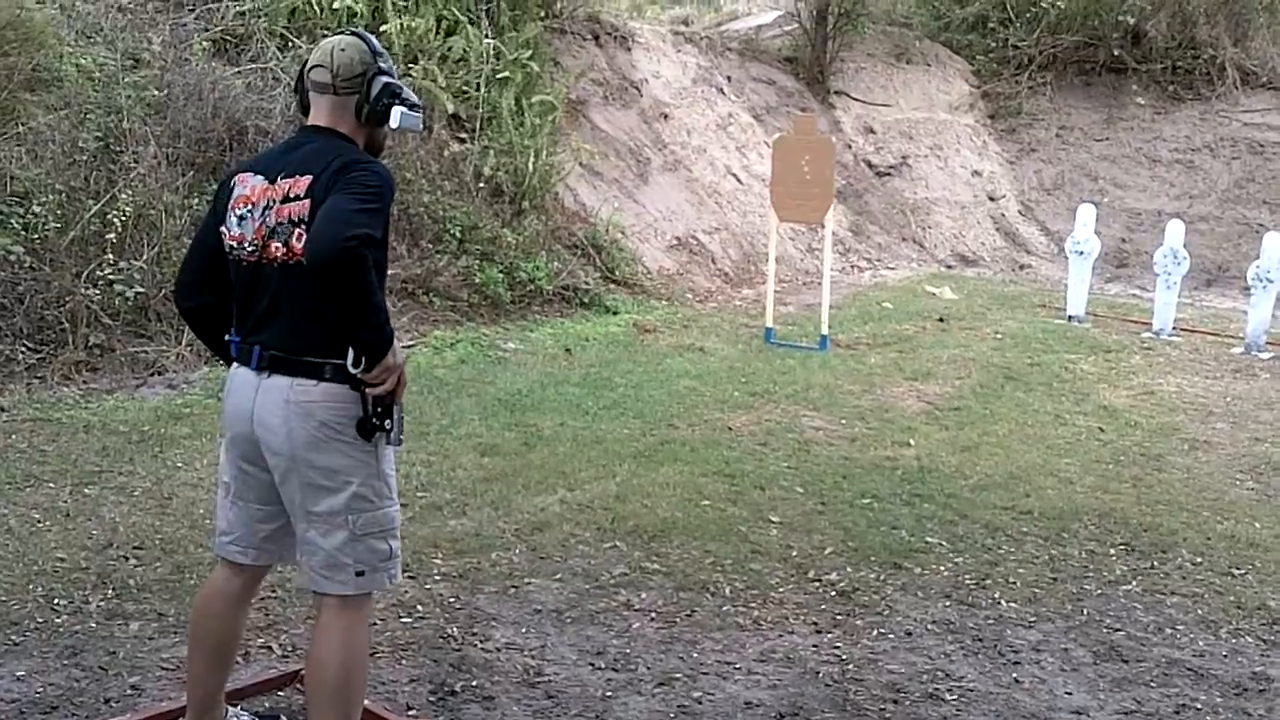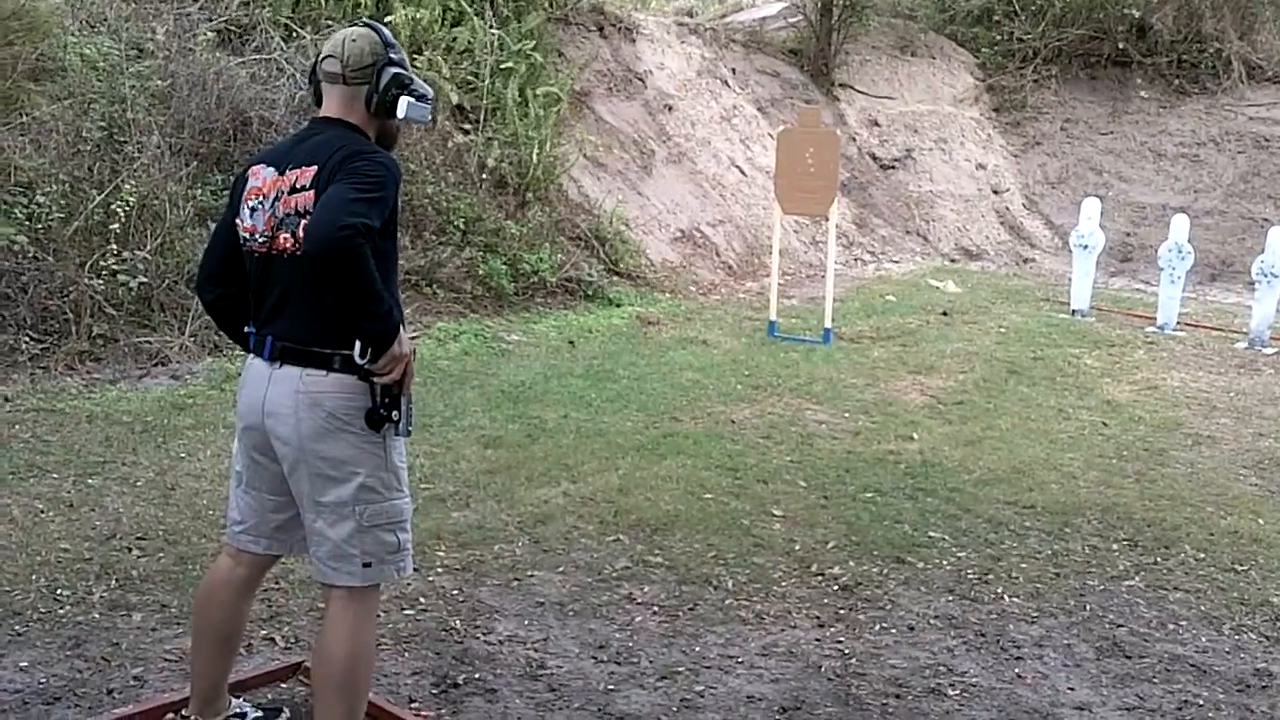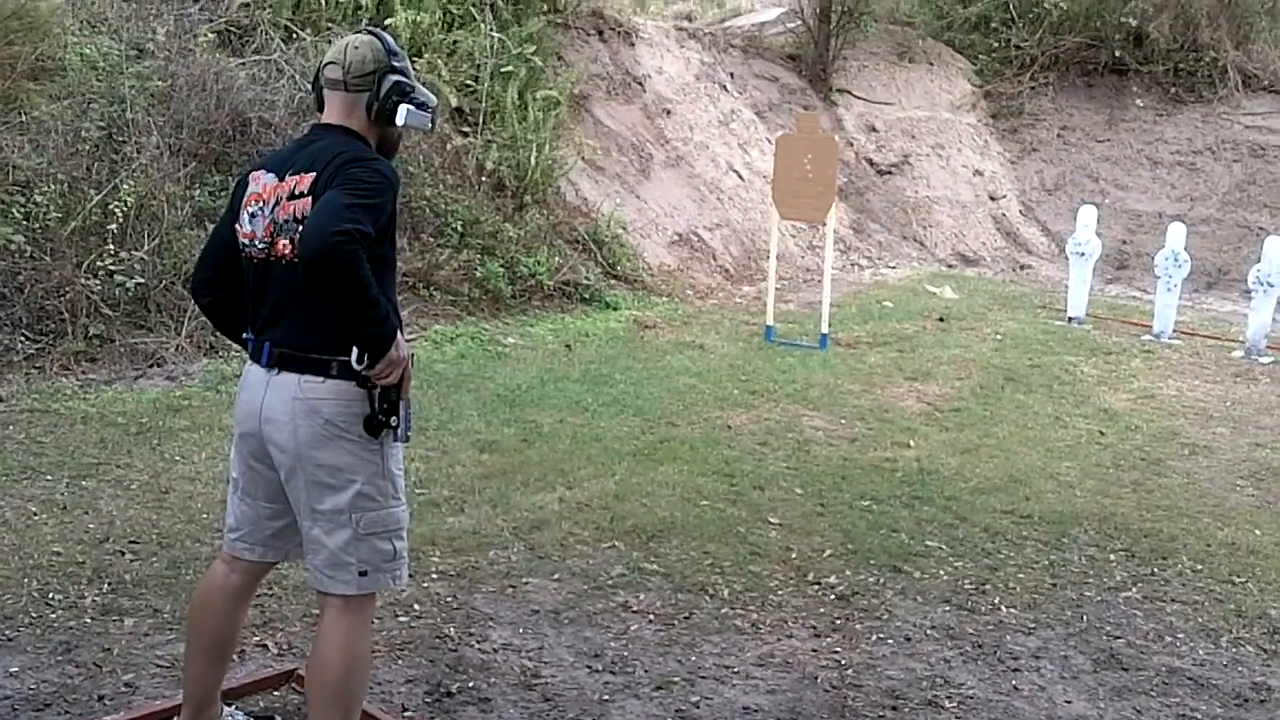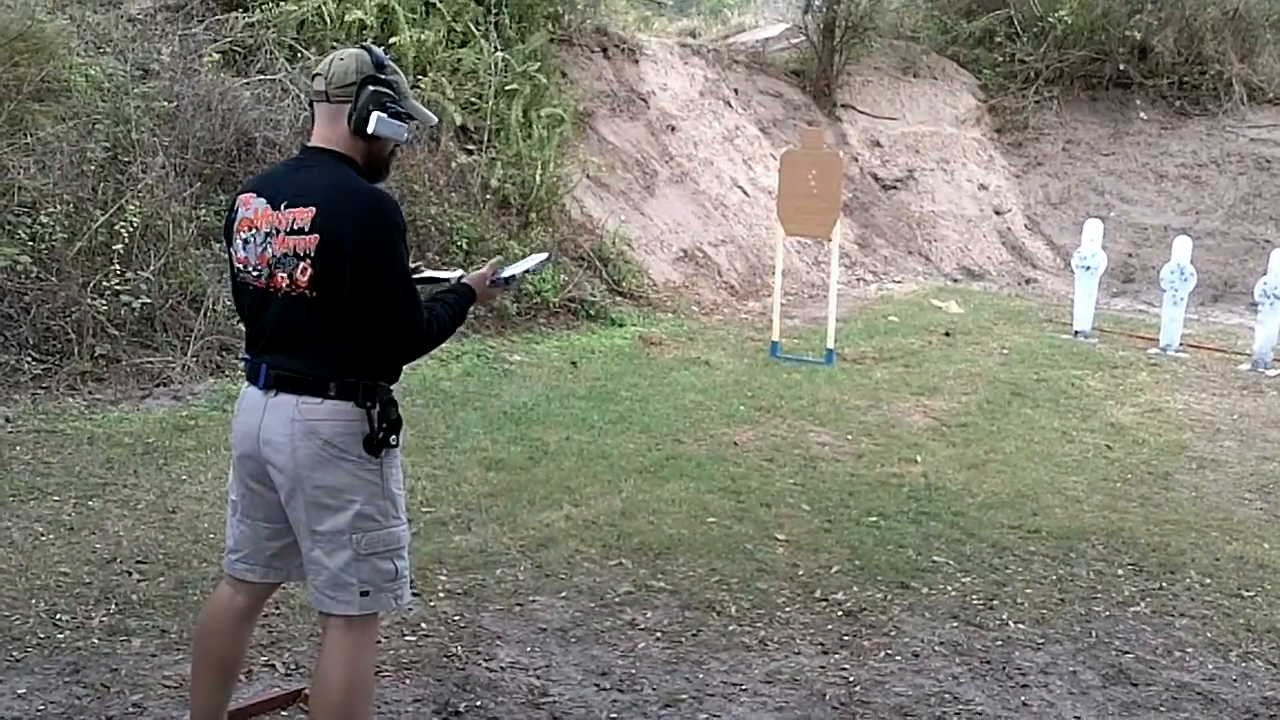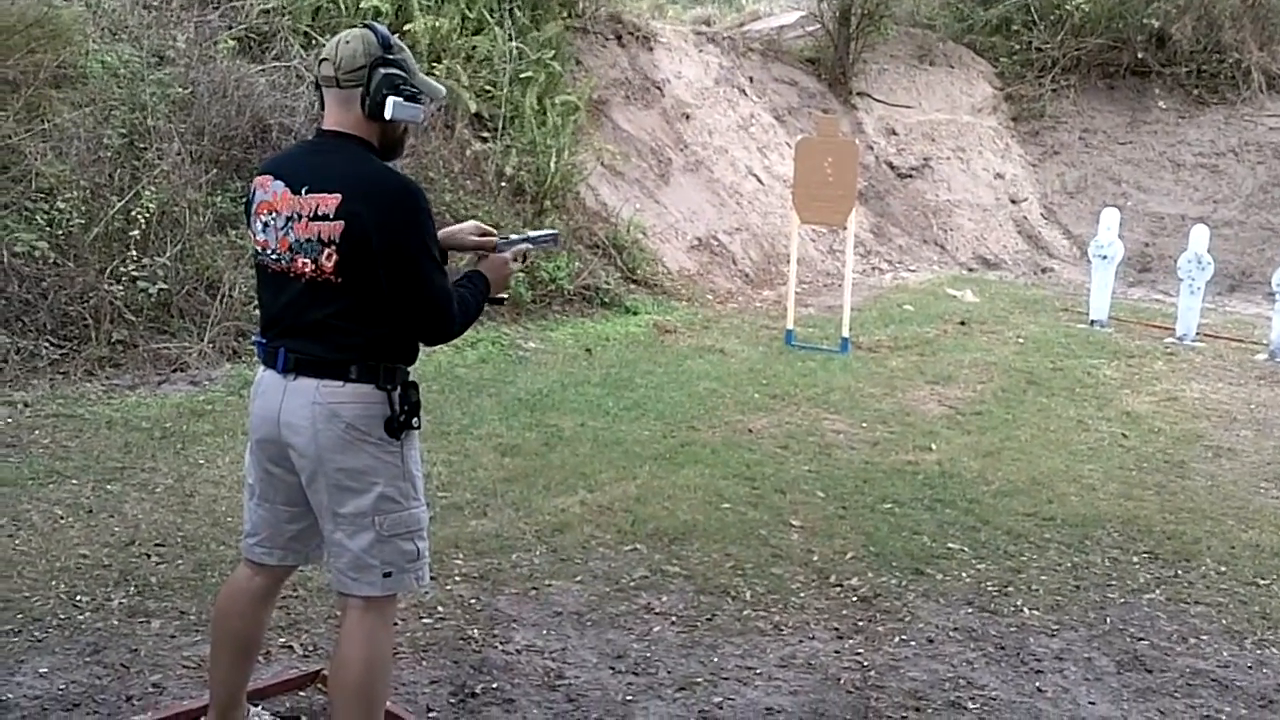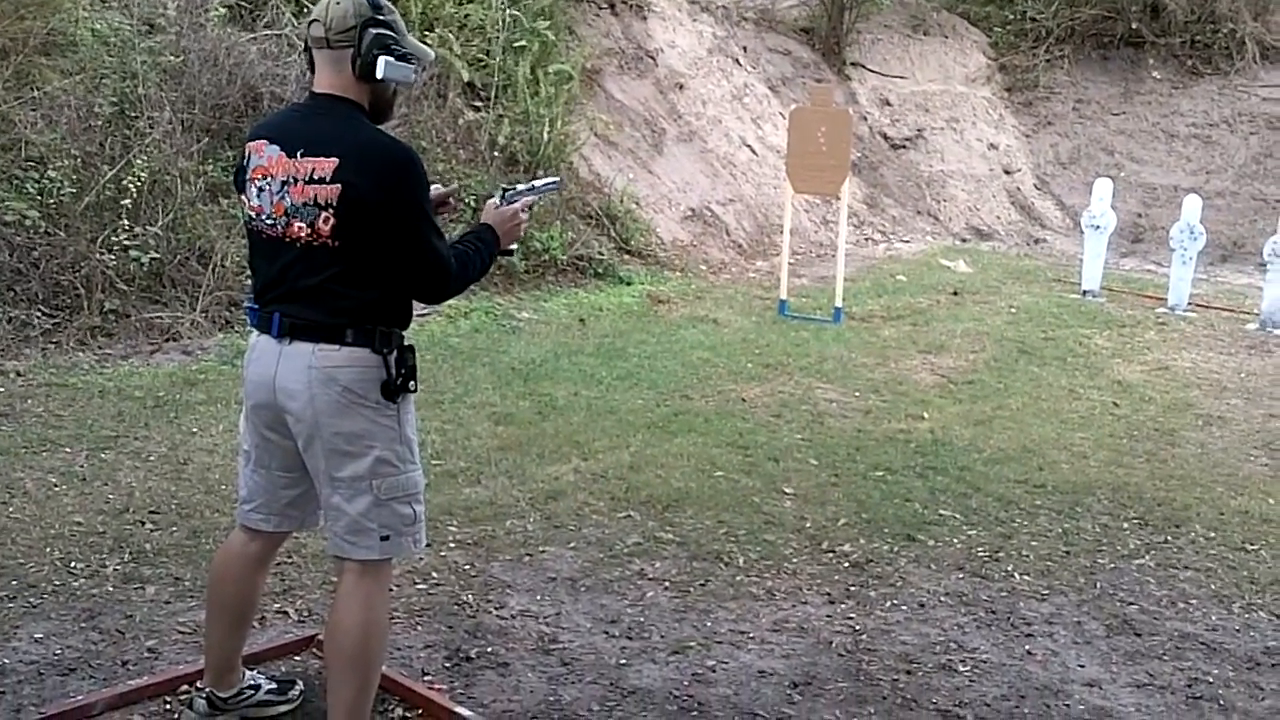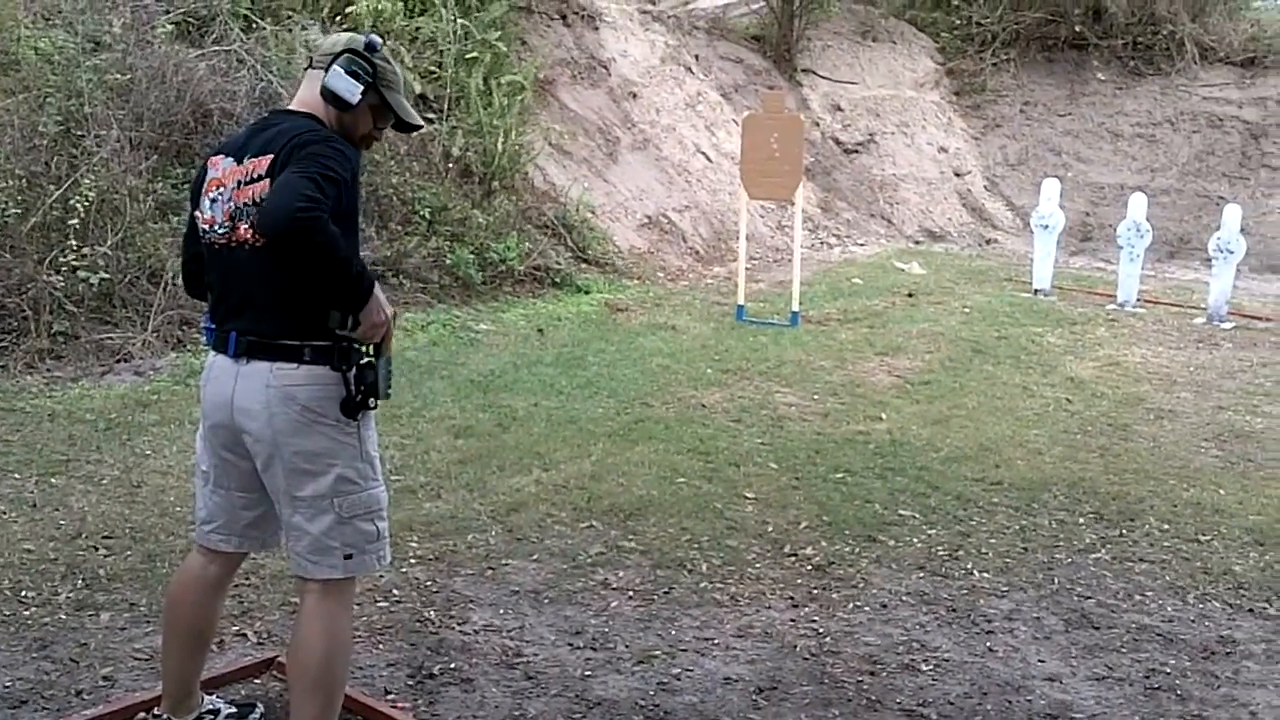
dt=0.7s
person 1, frame 1
left shoulder: (244, 178)
right shoulder: (361, 174)
left elbow: (194, 292)
right elbow: (339, 251)
left wrist: (247, 355)
right wrist: (379, 344)
left hip: (246, 393)
right hip: (324, 406)
left knee: (237, 565)
right knee: (345, 594)
person 1, frame 2
left shoulder: (262, 167)
right shoulder: (368, 163)
left elbow: (215, 283)
right elbow: (335, 242)
right wrist: (387, 331)
left hip: (260, 382)
right hip: (335, 397)
left knee: (244, 553)
right knee: (352, 587)
person 1, frame 3
left shoulder: (262, 172)
right shoulder: (366, 169)
left elbow: (210, 284)
right elbow: (329, 247)
right wrist: (383, 336)
left hip: (259, 388)
right hip: (333, 404)
left knee: (239, 561)
right knee: (348, 594)
person 1, frame 4
left shoulder: (252, 196)
right shoulder: (365, 206)
right elbow: (399, 339)
right wrist: (464, 294)
left hip: (257, 409)
right hip: (334, 427)
left knee: (242, 583)
right knee: (351, 612)
person 1, frame 5
left shoulder: (270, 177)
right shoulder: (388, 191)
right elbow: (433, 321)
left wrist: (435, 243)
right wrist: (482, 281)
left hip: (274, 391)
right hip: (352, 408)
left knee: (260, 565)
right knee: (369, 596)
person 1, frame 6
left shoulder: (261, 141)
right shoulder: (385, 158)
right elbow: (431, 279)
right wrist: (491, 234)
left hip: (268, 355)
right hip: (347, 372)
left knee: (256, 528)
right knee: (367, 561)
person 1, frame 7
left shoulder: (223, 156)
right shoulder: (321, 148)
left elbow: (196, 274)
right elbow: (291, 219)
right wrist: (363, 292)
left hip: (224, 375)
right hip: (303, 389)
left knee: (215, 549)
right knee: (328, 581)
